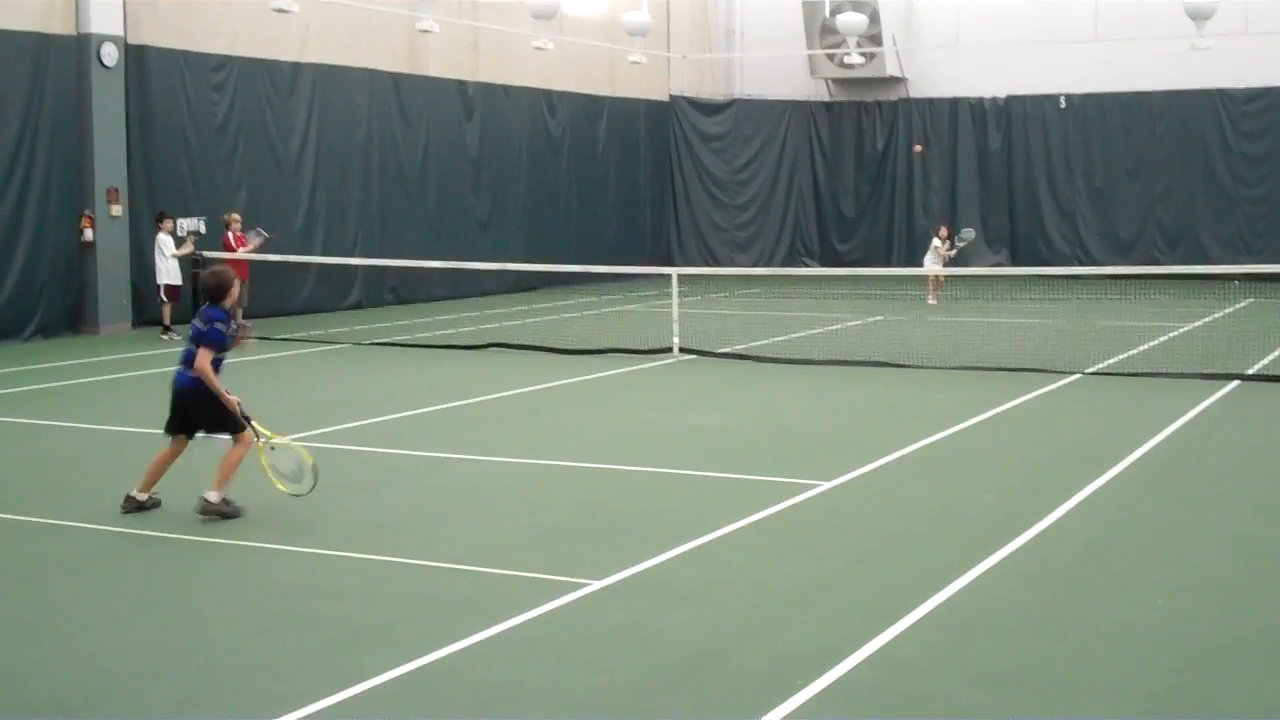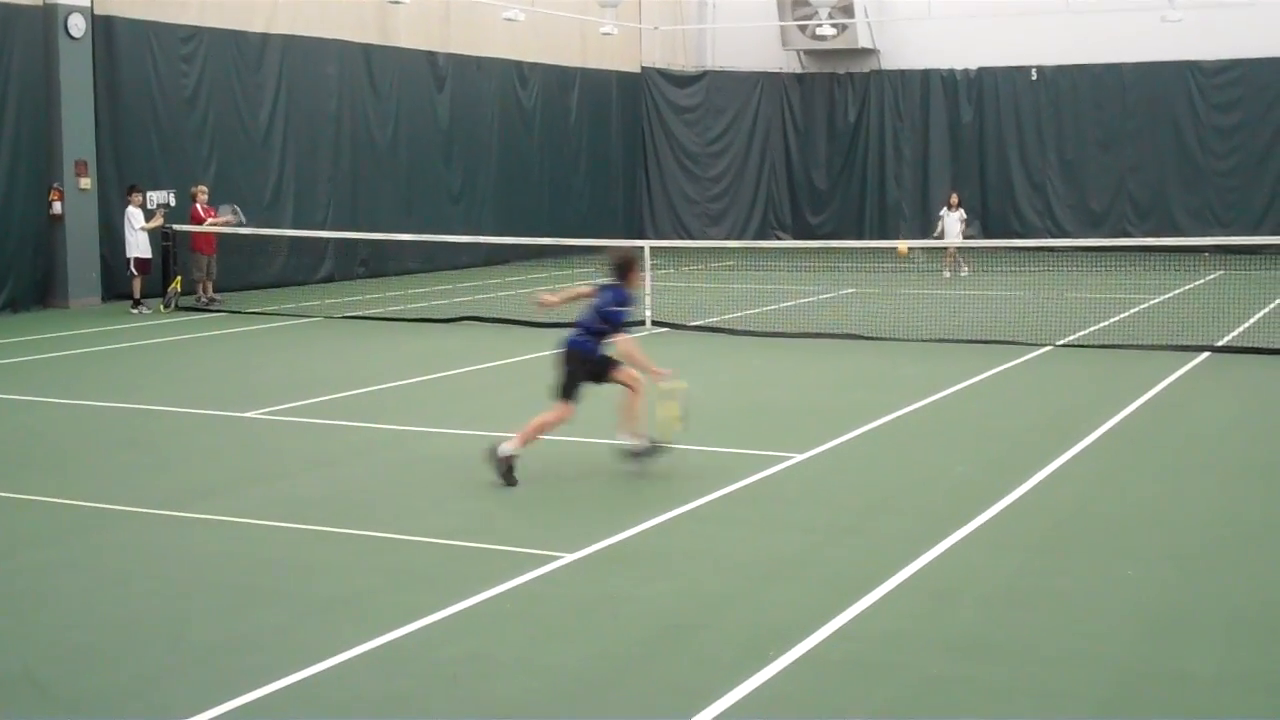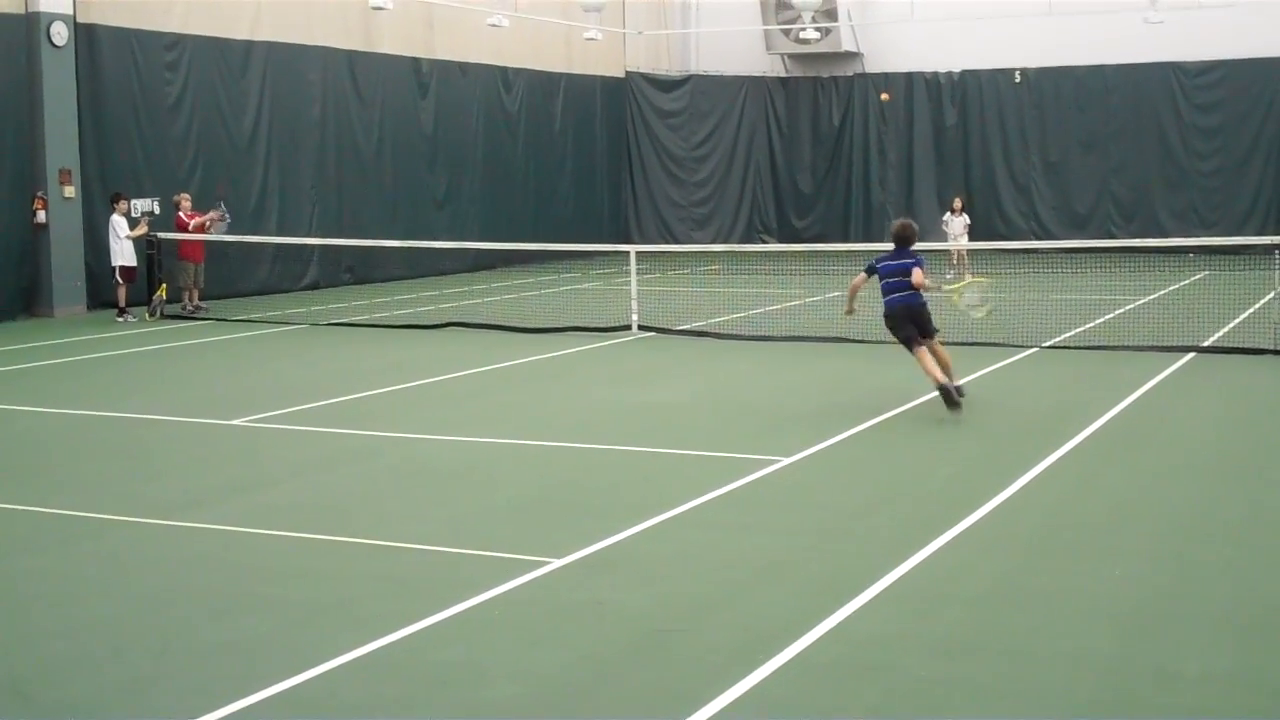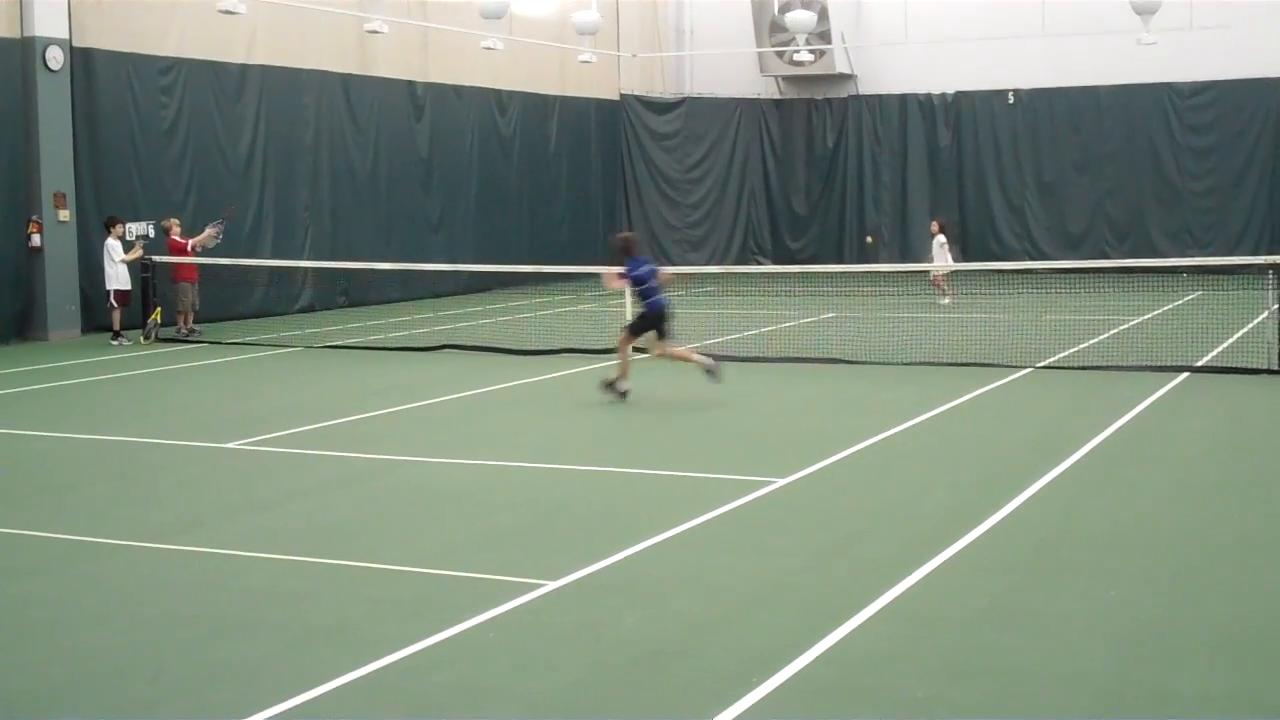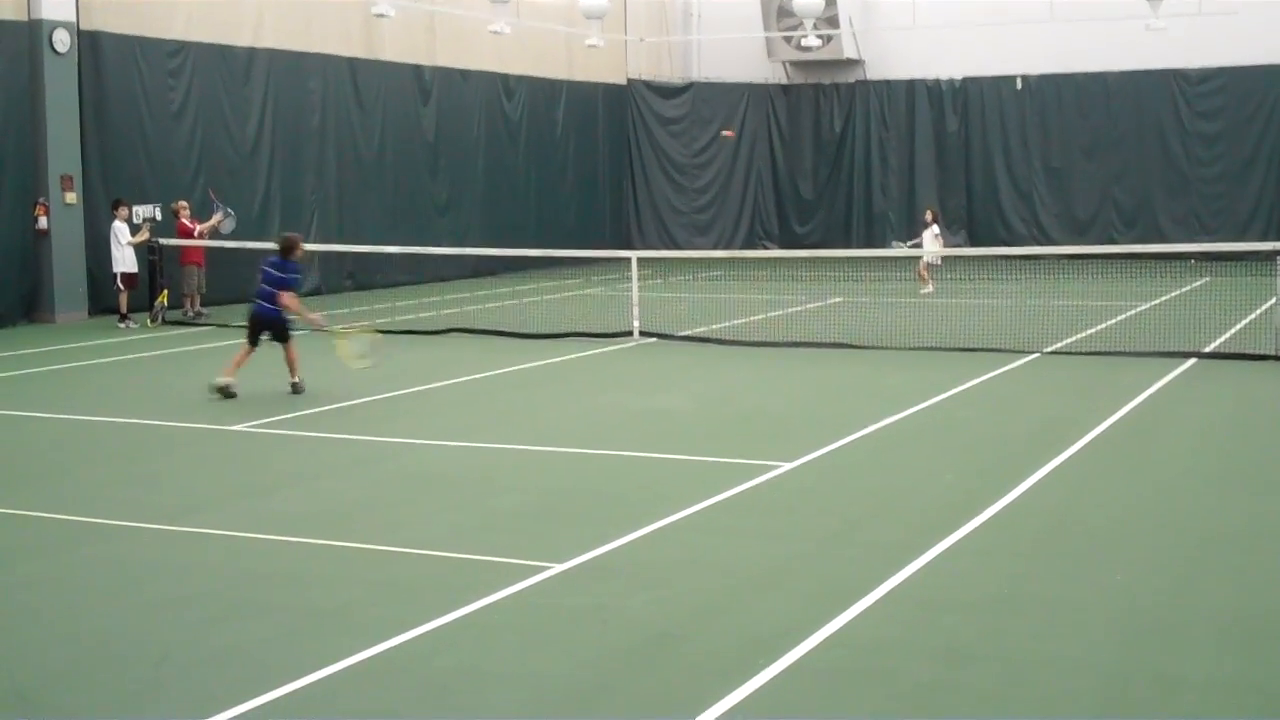
dt=1s
person 1, frame 1
left shoulder: (206, 313)
right shoulder: (216, 323)
right elbow: (202, 366)
left wrist: (234, 335)
right wrist: (225, 396)
left hip: (183, 387)
right hip: (199, 391)
left knee: (176, 445)
right knee: (244, 438)
left ankle: (139, 496)
right ankle: (214, 498)
person 1, frame 2
left shoulder: (614, 289)
right shoulder: (618, 304)
left elbow: (582, 291)
right elbow: (624, 347)
left wrist: (554, 299)
right wrist: (653, 370)
left hip: (589, 352)
right hip: (579, 353)
left knee: (636, 382)
right knee: (562, 412)
left ankle: (635, 442)
right ankle: (506, 452)
person 1, frame 3
left shoulder: (880, 260)
right shoulder: (916, 258)
left elbow: (857, 283)
right elbow: (917, 281)
left wrist: (849, 304)
right wrist: (926, 285)
left hip: (893, 313)
right hip: (916, 307)
left knee: (920, 351)
right knee: (933, 344)
left ankle: (943, 383)
right ankle: (953, 384)
person 1, frame 4
left shoulder: (630, 269)
right shoulder: (644, 261)
left elbow: (621, 286)
right elbow: (664, 277)
left wrist: (609, 278)
left hip: (654, 311)
right hip: (660, 307)
left knee: (624, 341)
right knee: (662, 350)
left ankle: (622, 386)
right ankle: (704, 361)
person 1, frame 5
left shoulder: (271, 262)
right shoulder: (293, 270)
left elbow: (261, 274)
right elbow: (286, 301)
right wrist: (309, 316)
left hip: (257, 313)
right hip: (273, 316)
left knee: (250, 347)
right knee: (287, 344)
left ankle: (224, 381)
right ankle: (295, 381)
